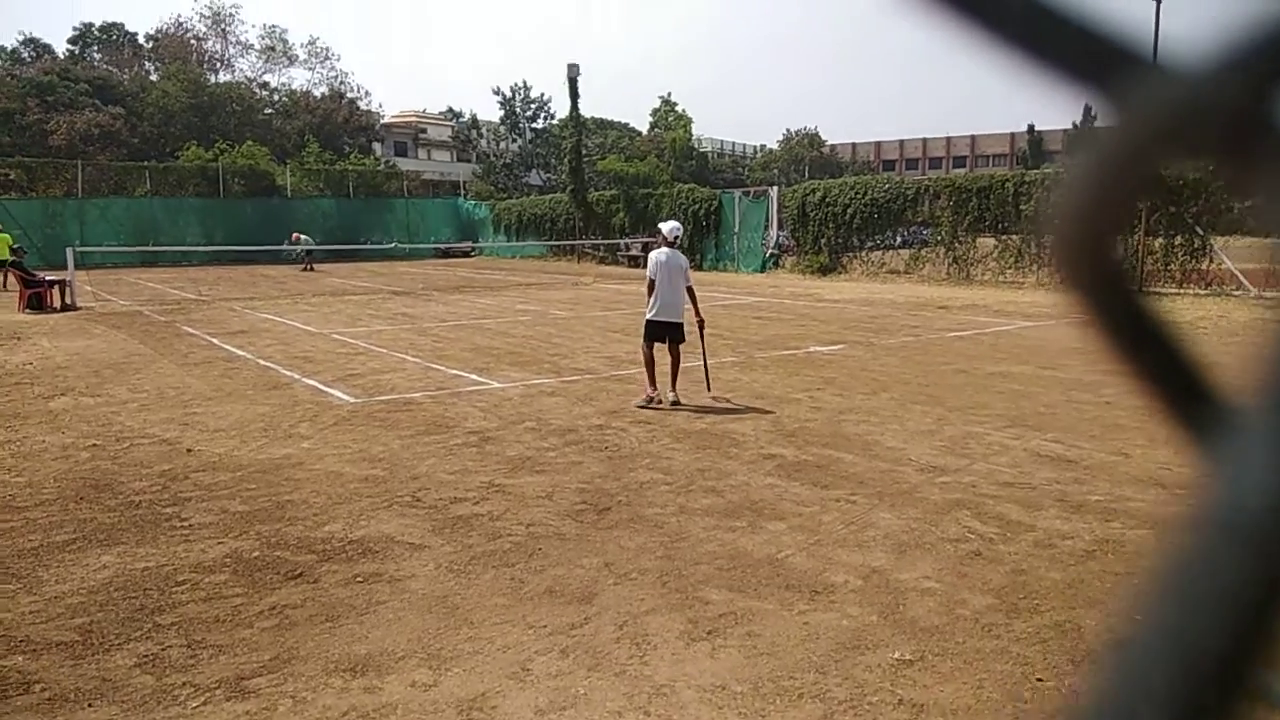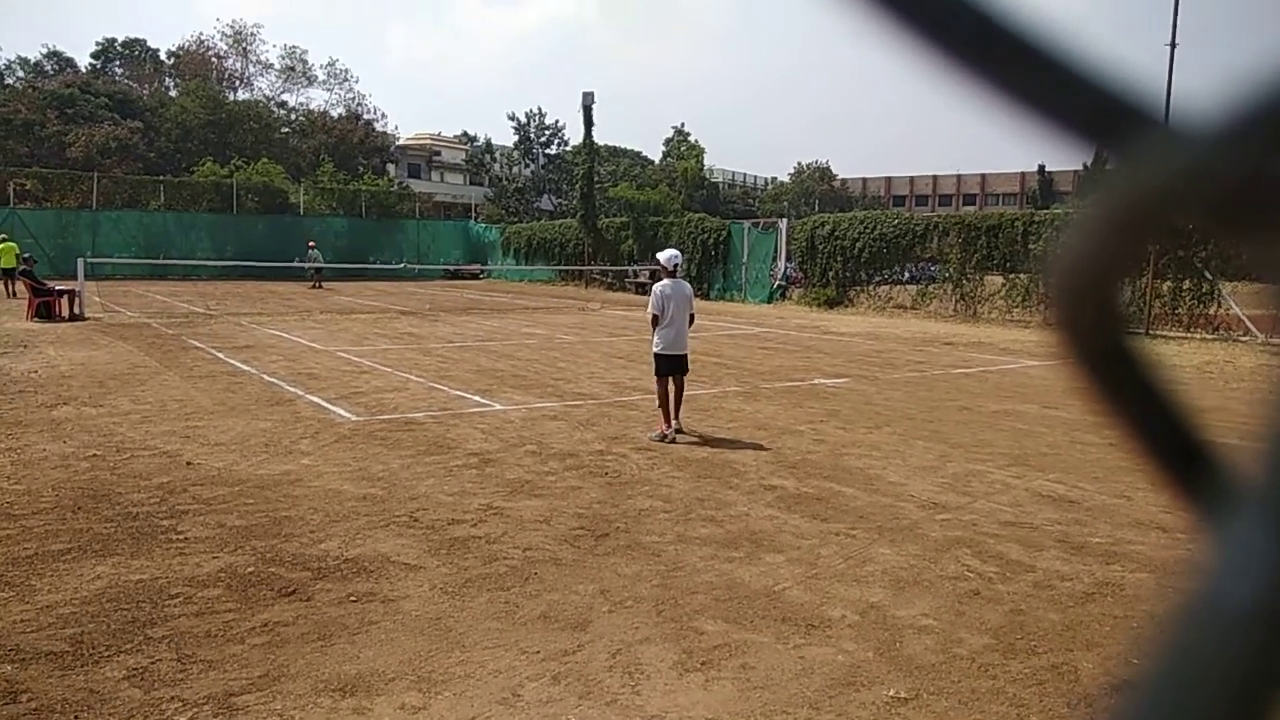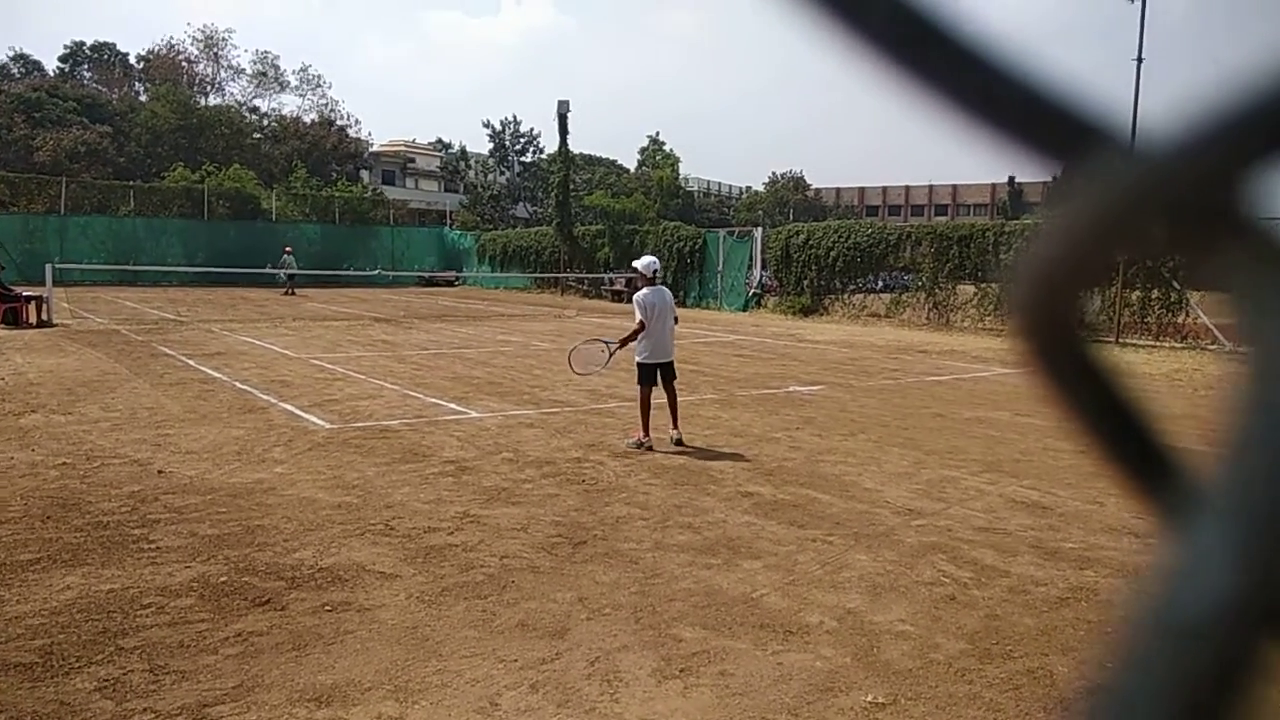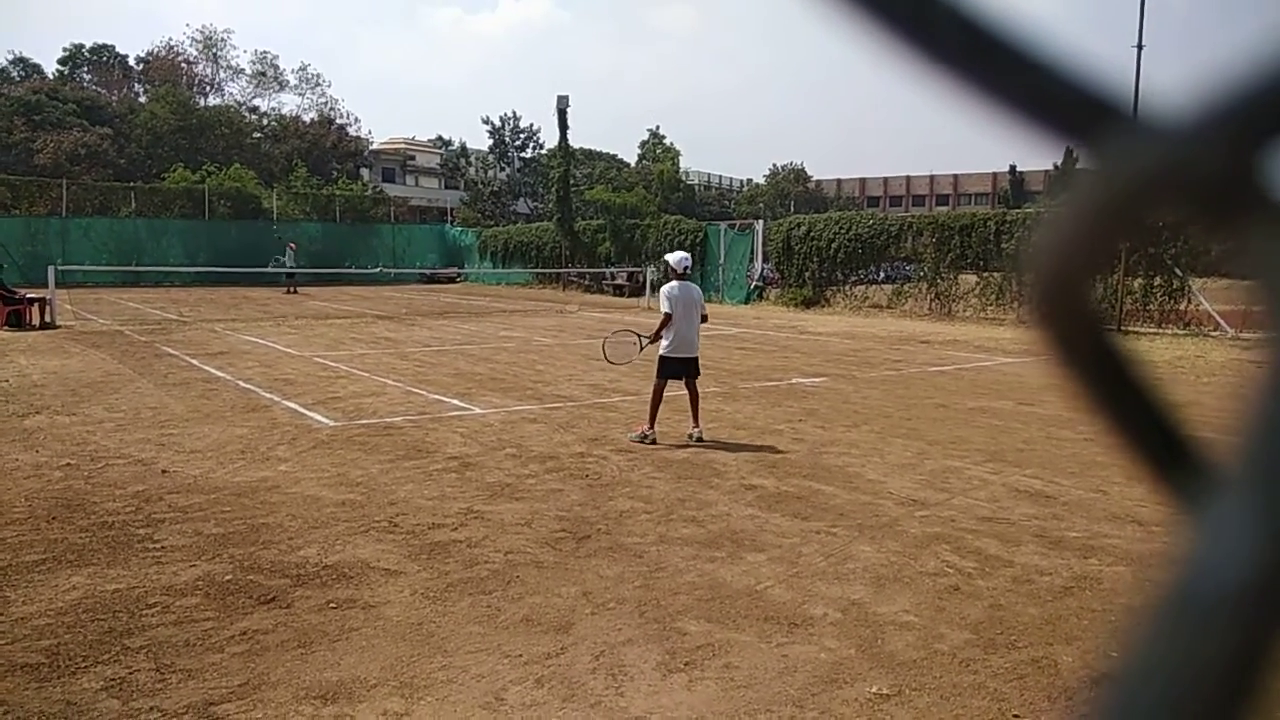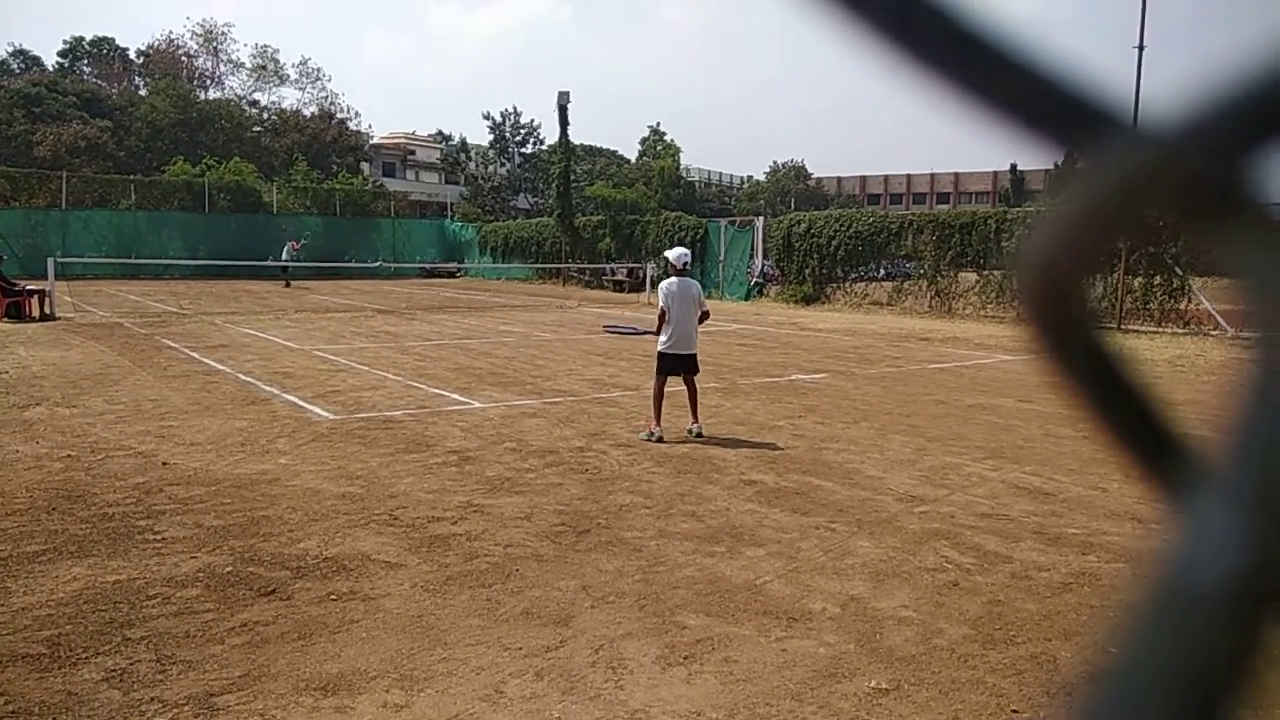
dt=0.5s
person 1, frame 1
left shoulder: (655, 255)
right shoulder: (683, 259)
left elbow: (651, 283)
right elbow: (689, 289)
left wrist: (649, 302)
right wrist: (697, 314)
left hip: (657, 311)
right hip: (676, 312)
left knee: (647, 347)
right knee: (674, 349)
left ankle: (652, 391)
right ankle: (673, 392)
person 1, frame 2
left shoulder: (658, 288)
right shoulder: (687, 287)
left elbow: (655, 317)
right elbow: (691, 317)
left wrist: (656, 334)
left hip: (664, 344)
right hip: (681, 343)
left knee: (662, 382)
right knee: (678, 380)
left ankle: (667, 428)
right ankle: (676, 421)
person 1, frame 3
left shoulder: (640, 297)
right shoulder: (666, 293)
left elbow: (641, 325)
right elbow: (674, 320)
left wrist: (626, 339)
left hip: (647, 351)
right hip: (666, 351)
left knee: (645, 391)
right knee: (669, 388)
left ankle: (645, 436)
right ankle: (675, 430)
person 1, frame 4
left shoulder: (667, 289)
right shoulder: (696, 290)
left elbow: (667, 317)
right elbow: (704, 317)
left wrist: (656, 334)
left hip: (671, 346)
right hip: (691, 347)
left knee: (659, 385)
right knee: (691, 384)
left ankle: (649, 429)
right ankle: (696, 428)
person 1, frame 5
left shoulder: (665, 285)
right shoulder: (695, 286)
left elbow: (662, 313)
right elbow: (705, 314)
left wrist: (659, 329)
left hip: (669, 342)
right hip: (689, 342)
left knee: (659, 381)
right knee: (689, 380)
left ankle: (656, 427)
right ankle: (695, 423)
